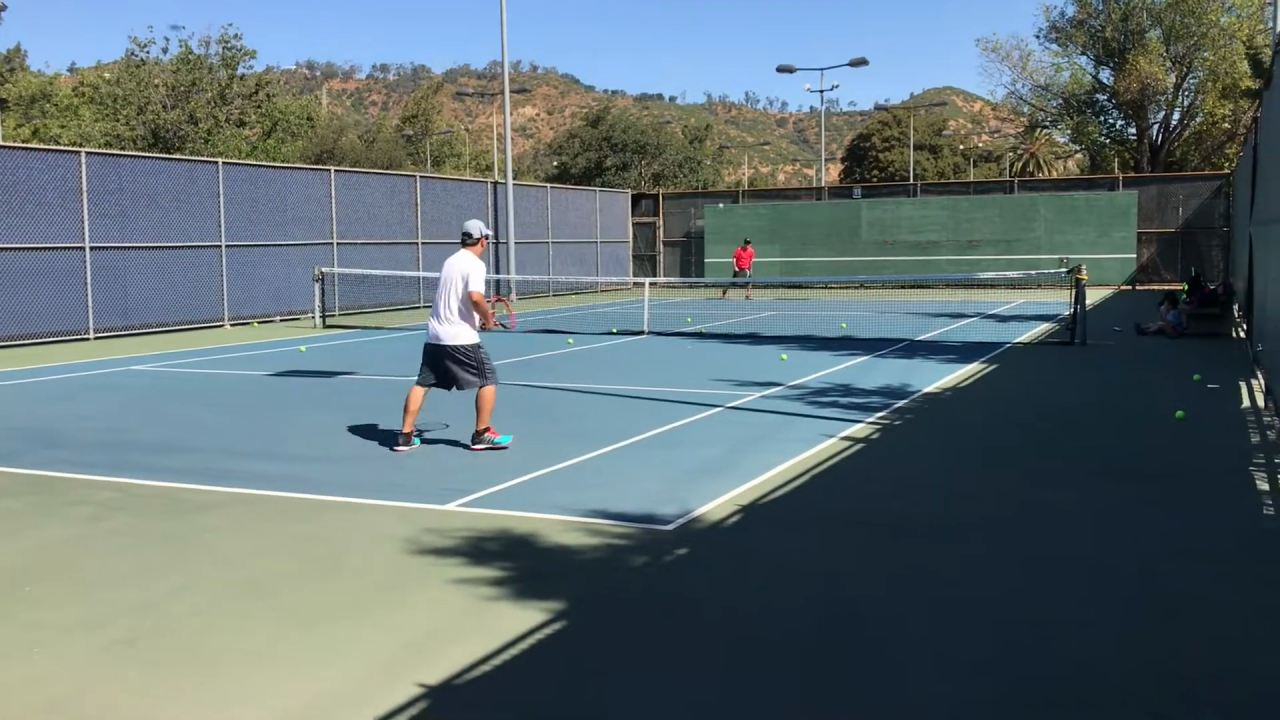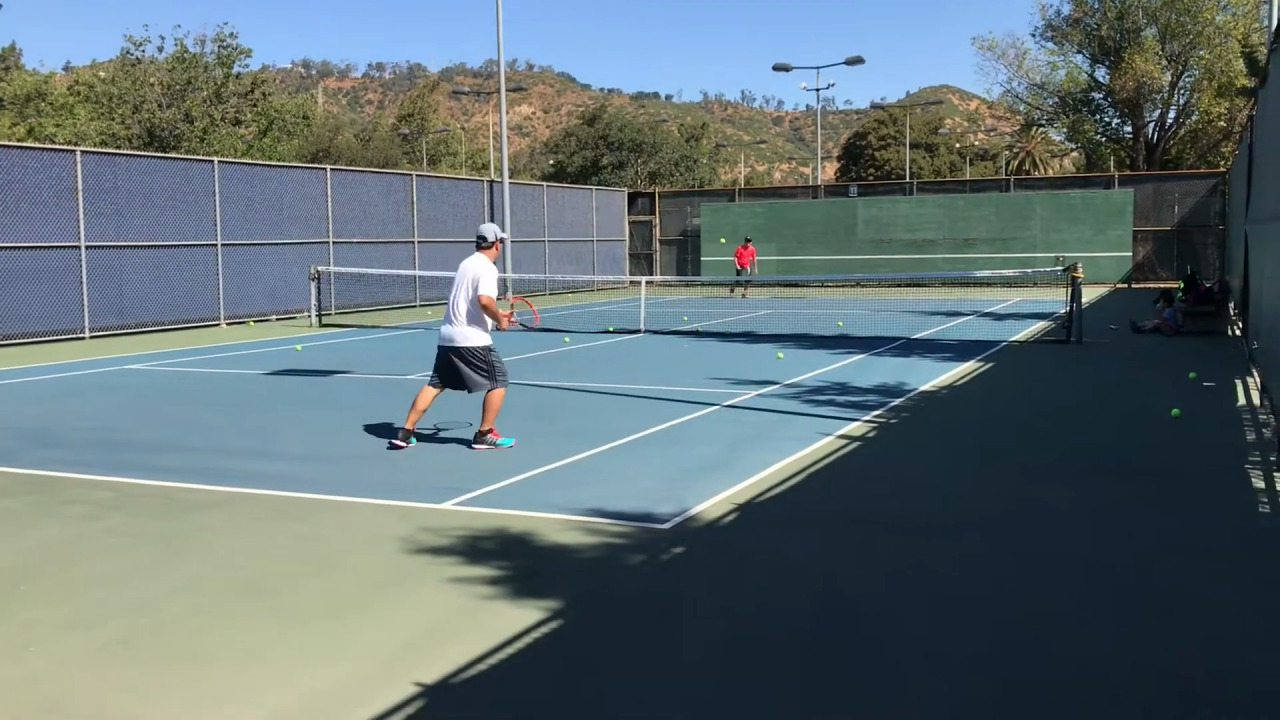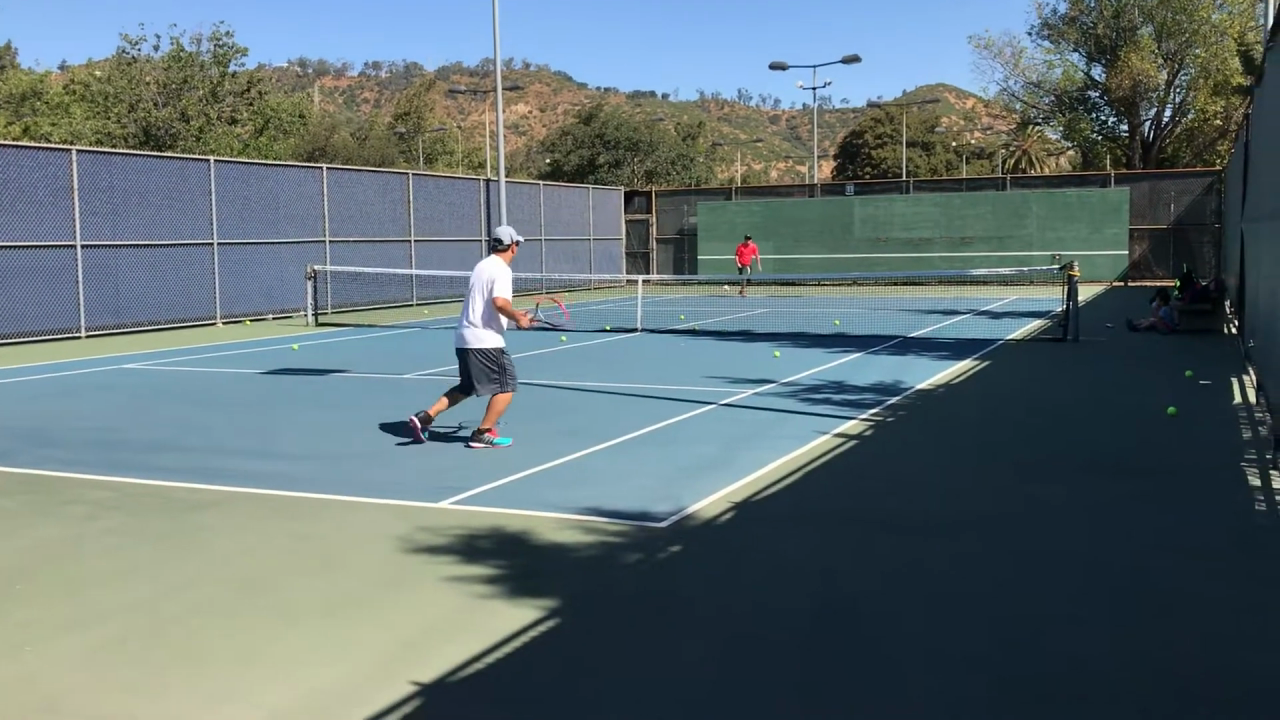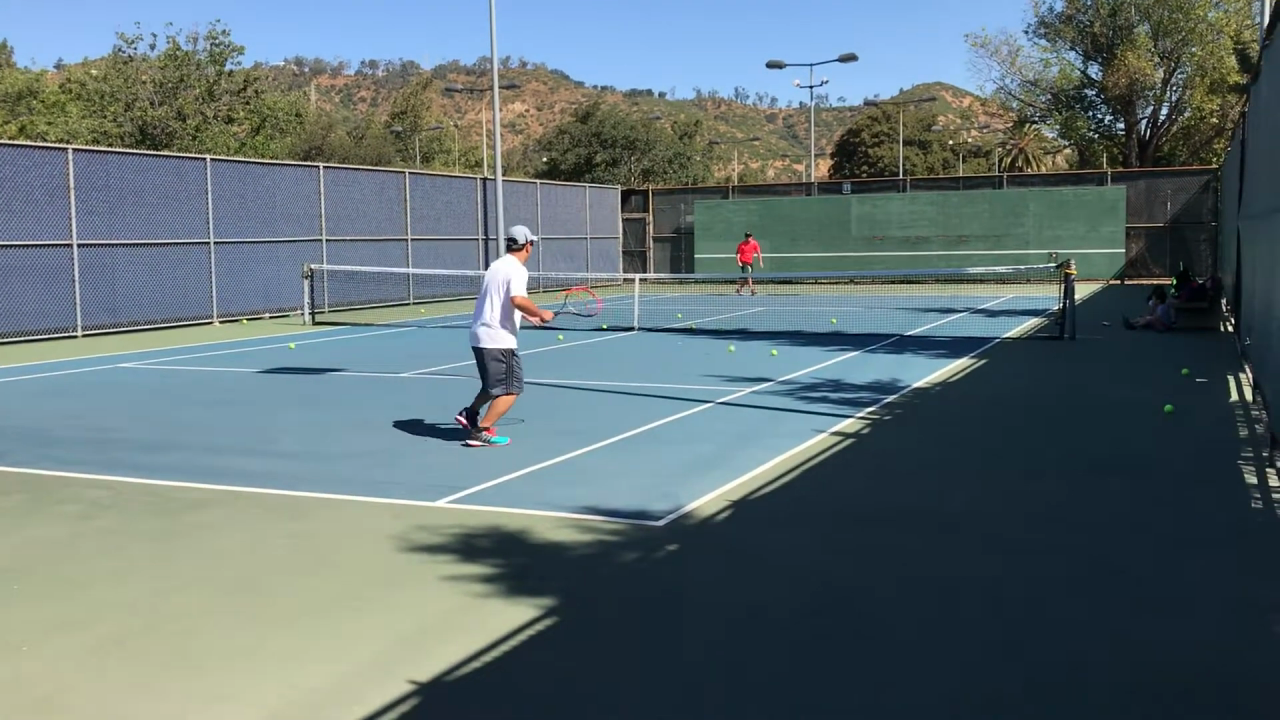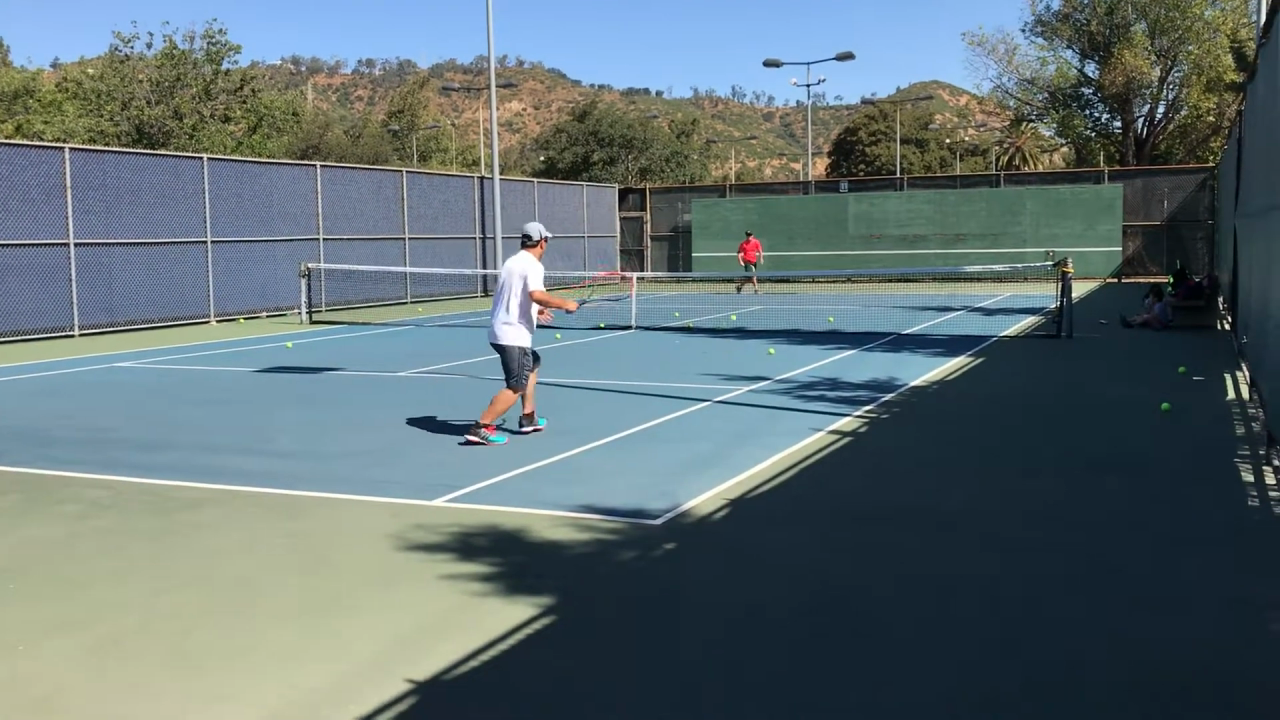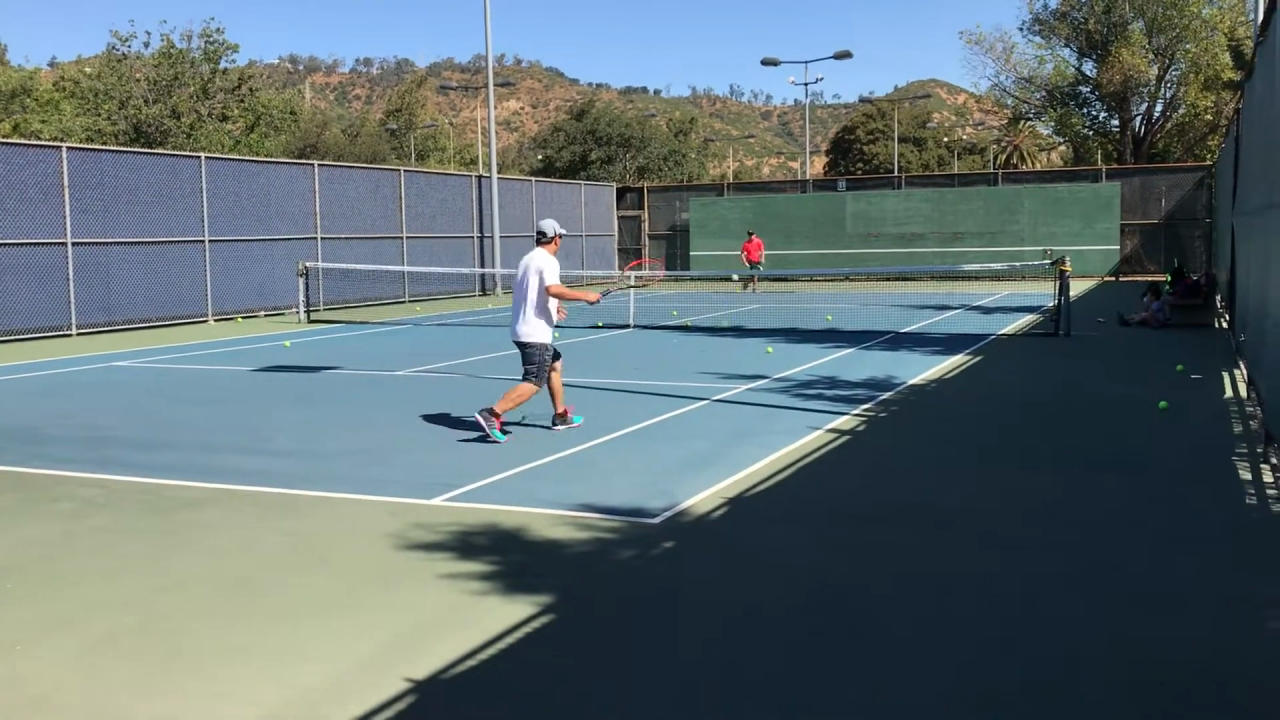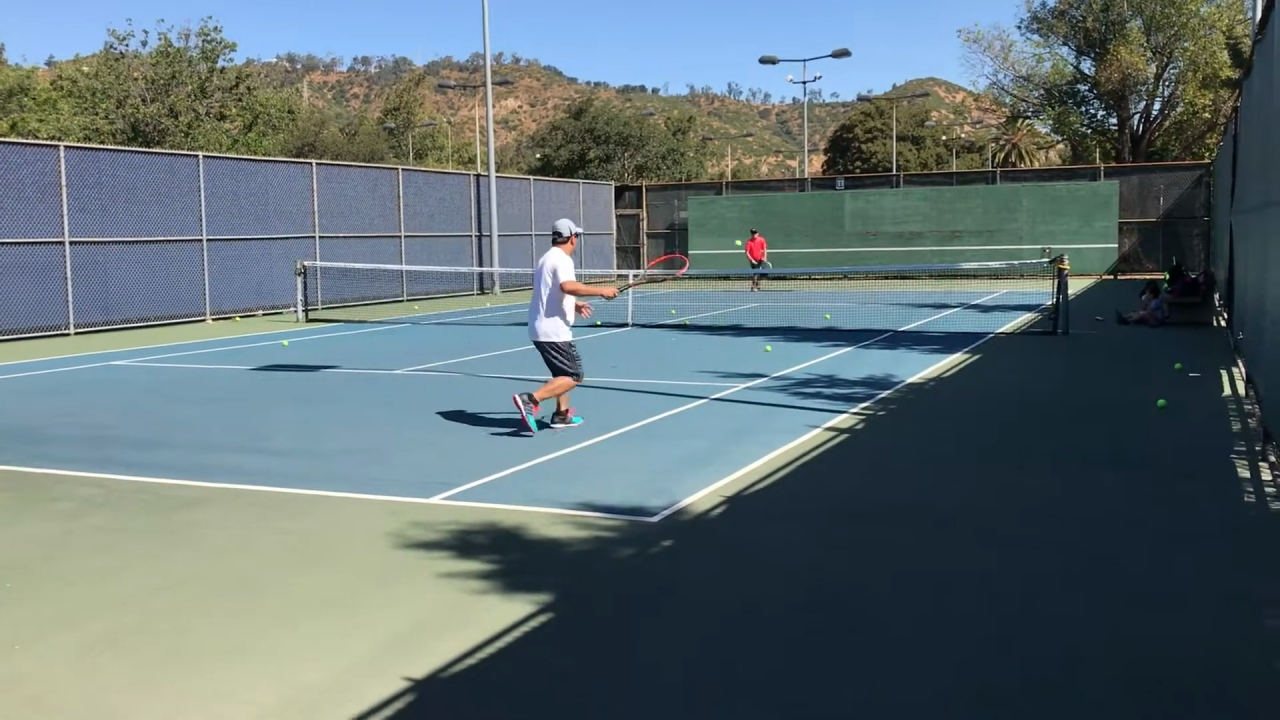
dt=0.1s
person 1, frame 1
left shoulder: (450, 261)
right shoulder: (475, 264)
right elbow: (475, 297)
left wrist: (480, 313)
right wrist: (487, 318)
left hip: (435, 335)
right hip: (461, 337)
left knee: (422, 384)
right knee: (488, 381)
left ankle: (406, 435)
right ankle: (482, 434)
person 1, frame 2
left shoulder: (466, 264)
right shoulder: (487, 268)
right elbow: (484, 301)
left wrist: (497, 315)
right wrist: (499, 318)
left hip: (448, 336)
right hip: (472, 339)
left knee: (435, 385)
right knee: (498, 384)
left ankle: (406, 432)
right ankle: (485, 434)
person 1, frame 3
left shoulder: (482, 266)
right shoulder: (502, 270)
right elbow: (500, 303)
left wrist: (514, 314)
right wrist: (518, 318)
left hip: (465, 337)
right hip: (485, 341)
left knee: (467, 387)
right knee: (506, 388)
left ankle: (425, 417)
right ankle: (483, 433)
person 1, frame 4
left shoulder: (496, 265)
right shoulder: (517, 269)
right elbow: (518, 301)
left wrist: (523, 314)
right wrist: (540, 312)
left hip: (481, 334)
right hip: (497, 339)
left knee: (501, 383)
right knee: (509, 391)
left ankle: (470, 413)
right ankle: (480, 432)
person 1, frame 5
left shoulder: (511, 262)
right shoulder: (532, 265)
right elbow: (537, 295)
left wrist: (535, 310)
right wrist: (564, 304)
left hip: (500, 331)
right hip: (513, 335)
left knee: (532, 366)
right knee: (515, 387)
left ankle: (528, 418)
right ankle: (481, 428)
person 1, frame 6
left shoulder: (528, 259)
right shoulder: (548, 261)
right elbow: (553, 289)
left wrist: (551, 306)
right wrist: (583, 295)
left hip: (523, 330)
right hip: (534, 332)
left knee: (555, 364)
right knee: (533, 382)
left ankle: (561, 416)
right ankle: (491, 414)
person 1, frame 7
left shoulder: (547, 258)
right shoulder: (561, 260)
right elbow: (567, 286)
left wrist: (573, 304)
right wrist: (602, 291)
left hip: (540, 329)
right hip: (553, 331)
left knee: (565, 370)
right knee: (572, 377)
left ankle: (562, 414)
right ankle: (529, 400)
